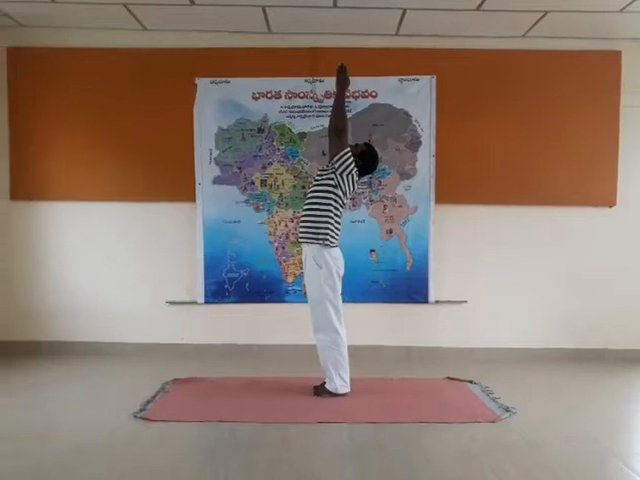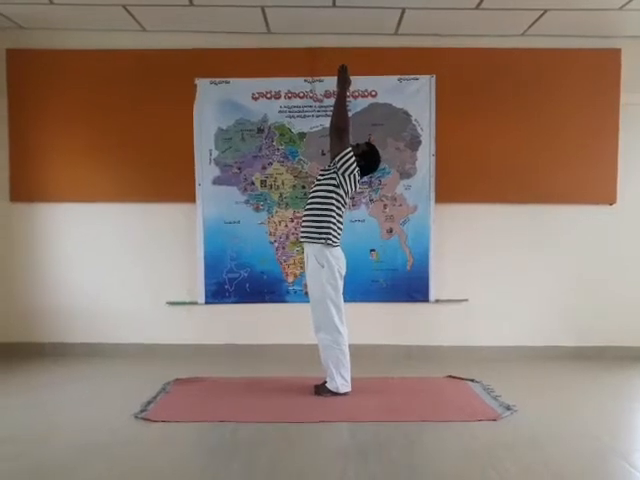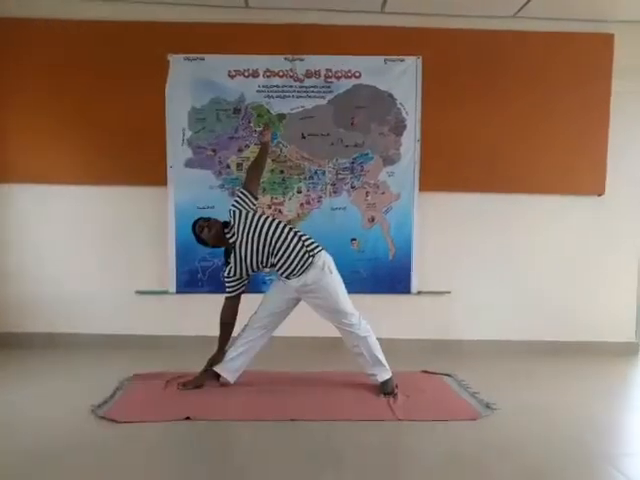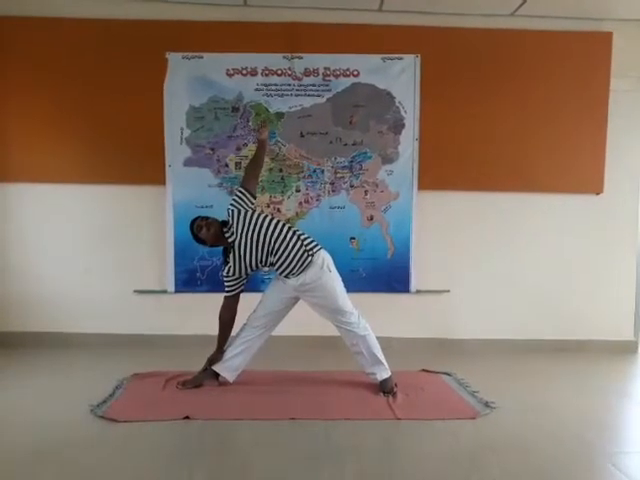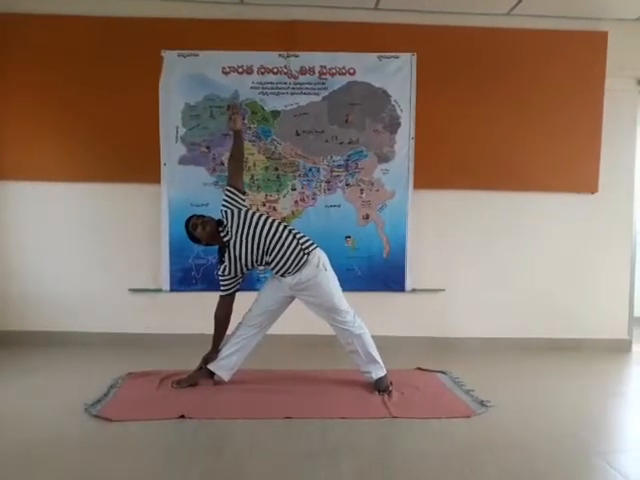
dt=1s
person 1, frame 1
left shoulder: (346, 174)
right shoulder: (338, 174)
left elbow: (337, 131)
right elbow: (337, 134)
left wrist: (340, 91)
right wrist: (340, 92)
left hip: (322, 256)
right hip: (318, 255)
left knee: (329, 322)
right knee: (325, 322)
left ankle: (338, 384)
right ankle: (335, 380)
person 1, frame 2
left shoulder: (348, 174)
right shoulder: (338, 174)
left elbow: (339, 132)
right elbow: (338, 135)
left wrist: (342, 91)
right wrist: (340, 91)
left hip: (324, 255)
right hip: (319, 254)
left knee: (330, 321)
right knee: (326, 321)
left ankle: (340, 383)
right ankle: (336, 379)
person 1, frame 3
left shoulder: (239, 214)
right shoulder: (234, 265)
left elbow: (253, 176)
right elbow: (230, 308)
left wrist: (265, 145)
right wrist: (219, 353)
left hip: (315, 267)
right hip: (290, 280)
left knee: (350, 323)
right knee: (257, 326)
left ankle: (384, 376)
right ankle: (219, 372)
person 1, frame 4
left shoulder: (237, 213)
right shoulder: (232, 265)
left elbow: (250, 177)
right elbow: (229, 307)
left wrist: (262, 143)
right wrist: (219, 350)
left hip: (314, 265)
right hip: (288, 280)
left knee: (349, 321)
right knee: (256, 324)
left ankle: (383, 375)
right ankle: (217, 371)
person 1, frame 5
left shoulder: (231, 212)
right shoulder: (228, 263)
left elbow: (235, 170)
right elbow: (225, 305)
left wrist: (238, 133)
right wrist: (214, 350)
left hip: (310, 264)
right hip: (285, 278)
left knee: (345, 320)
right knee: (252, 323)
left ankle: (378, 374)
right ankle: (212, 370)
